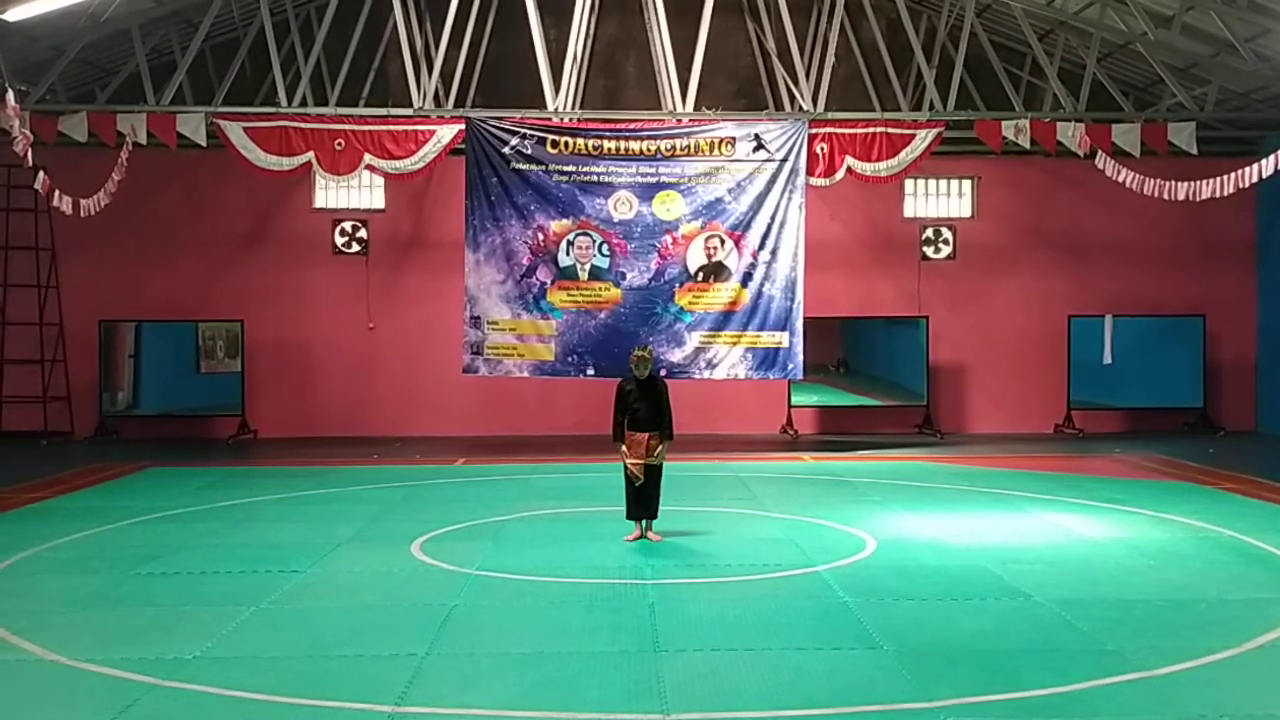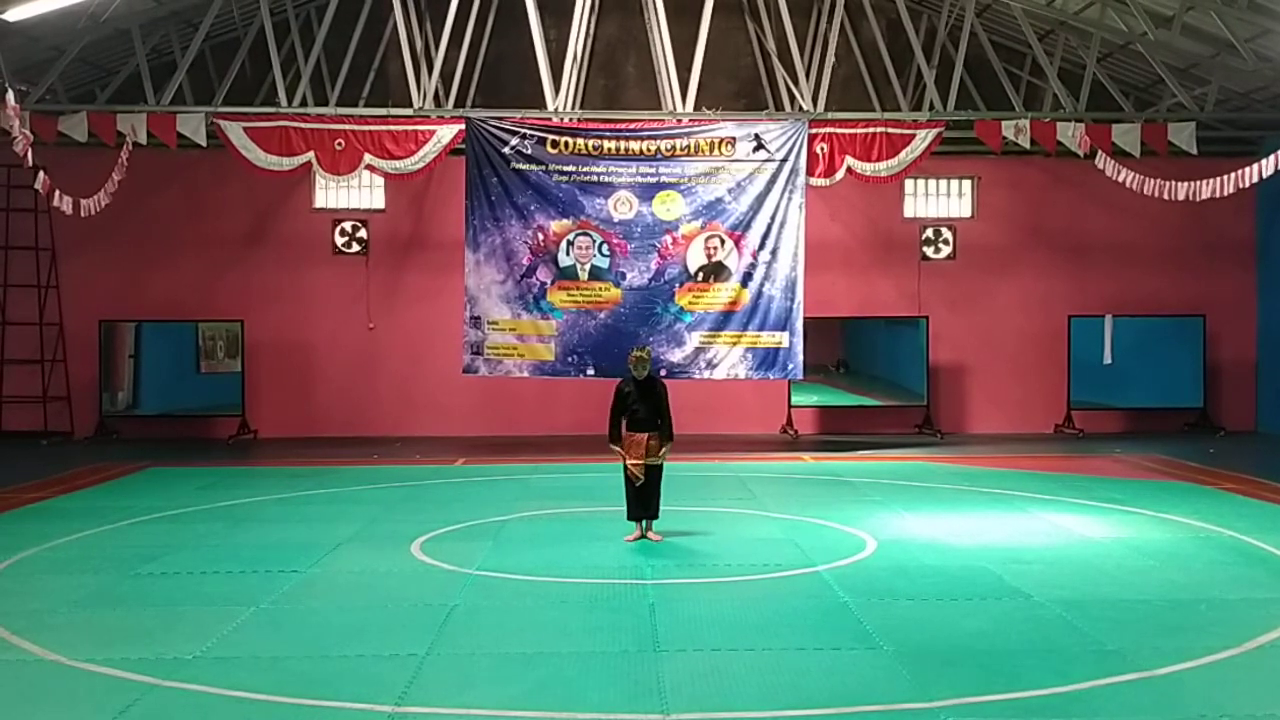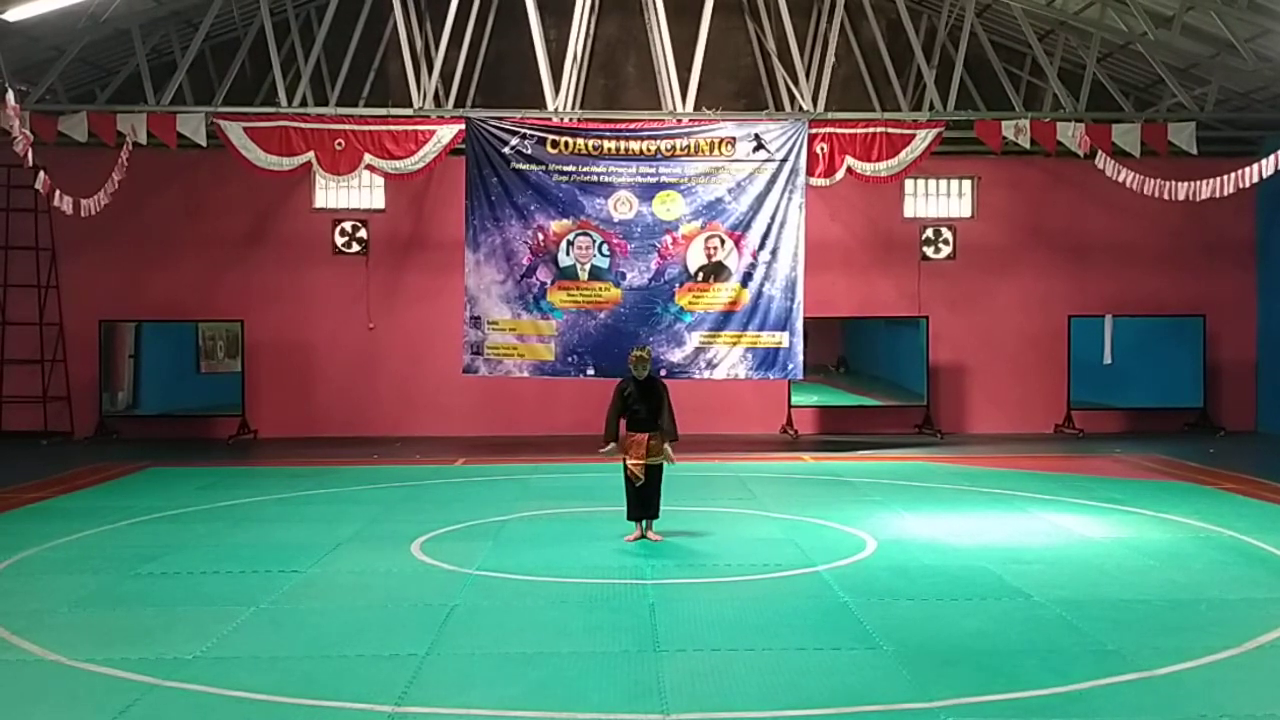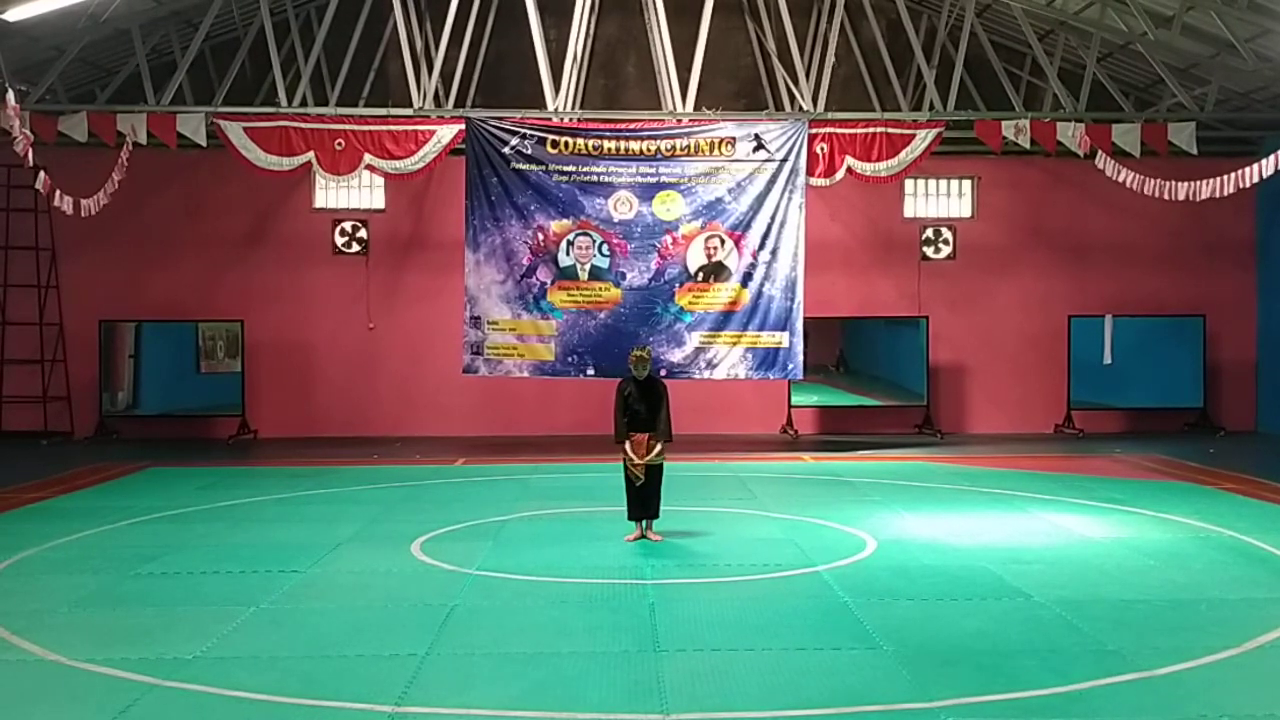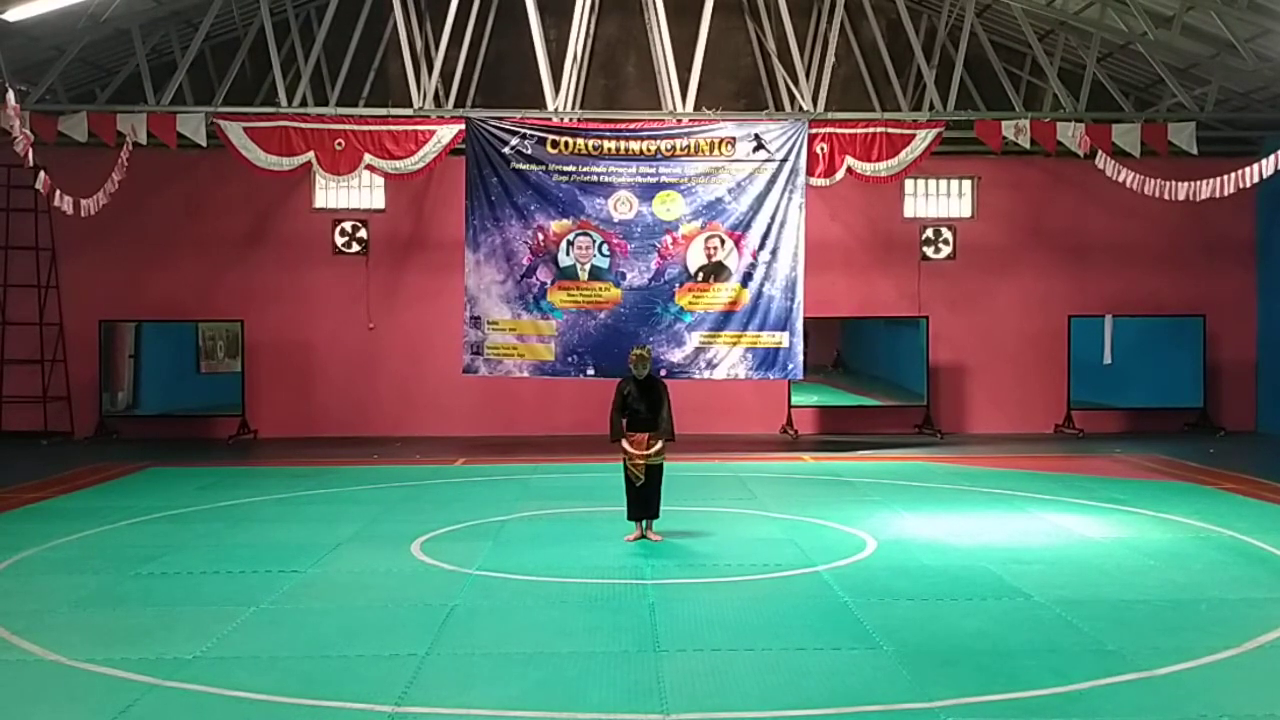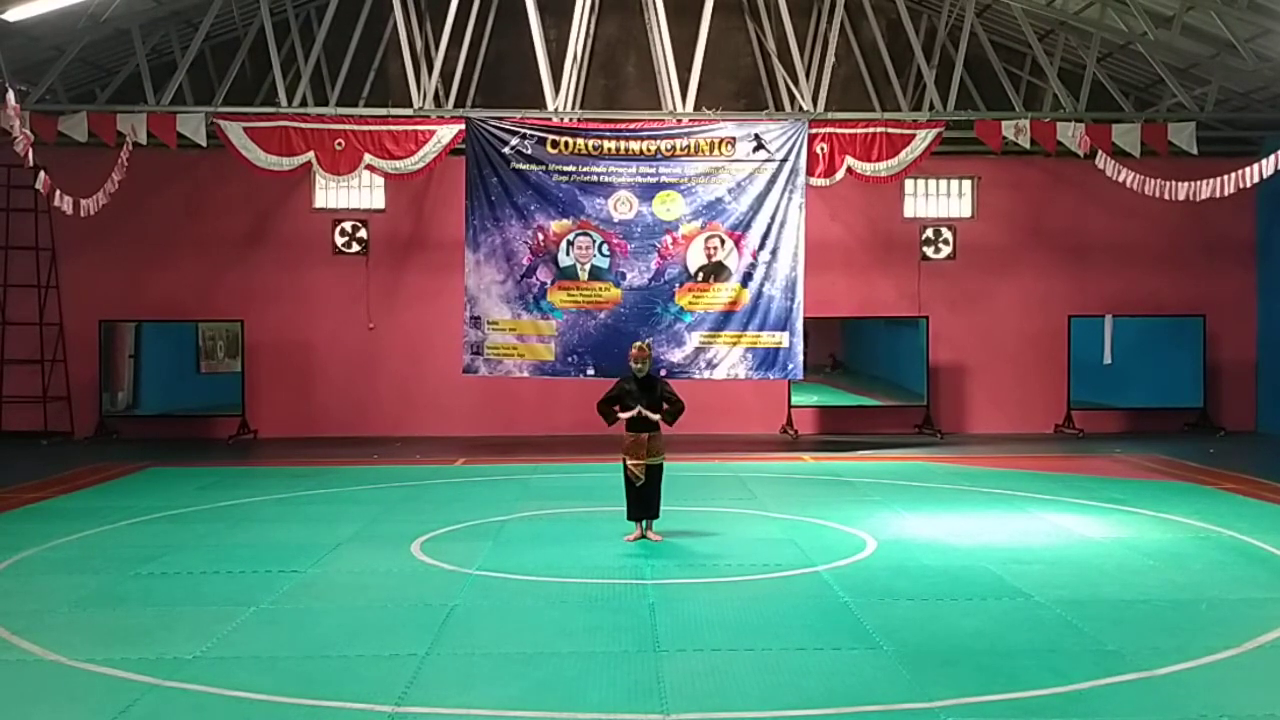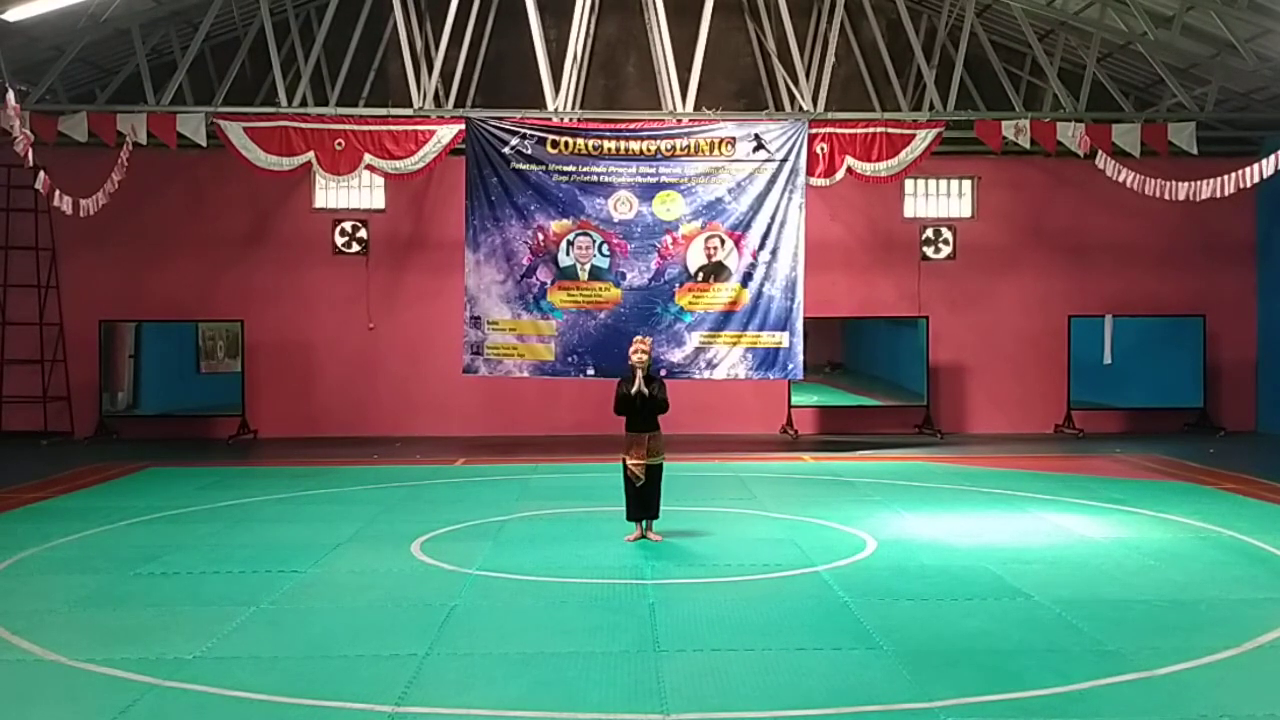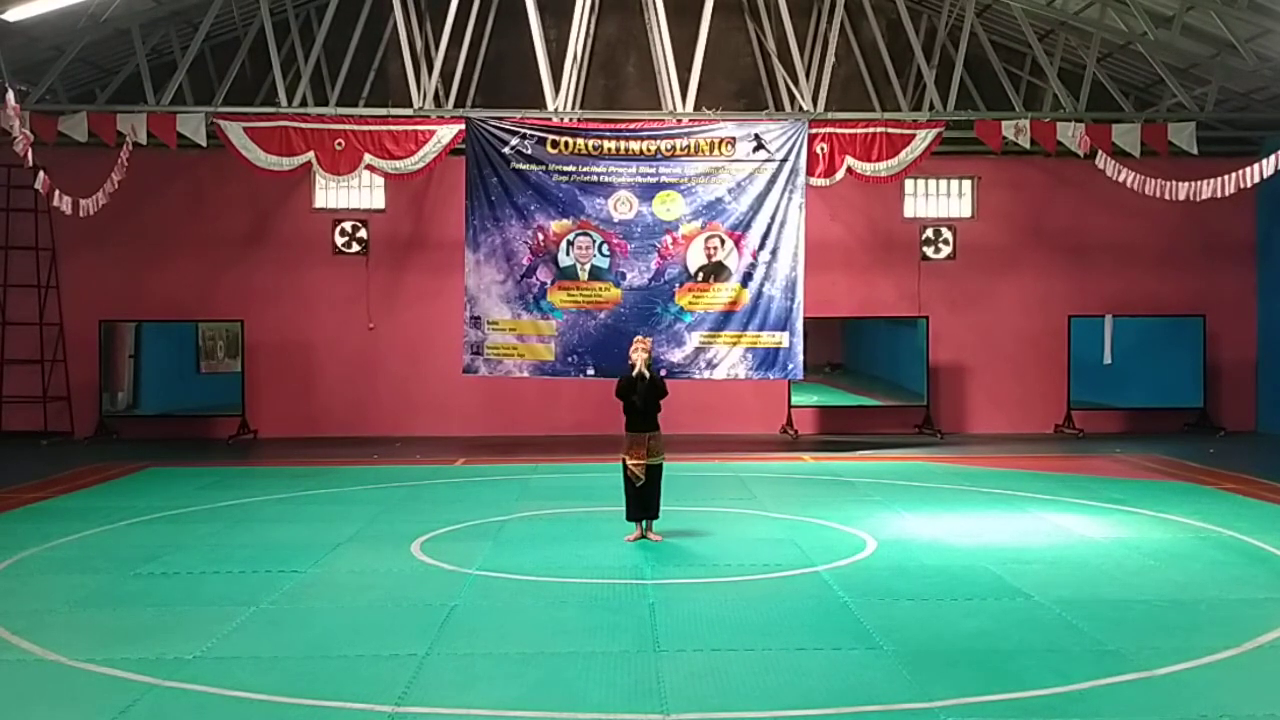
dt=0.3s
person 1, frame 1
left shoulder: (659, 385)
right shoulder: (624, 386)
left elbow: (666, 415)
right elbow: (619, 416)
left wrist: (665, 443)
right wrist: (619, 443)
left hip: (653, 440)
right hip: (632, 440)
left knee: (652, 485)
right knee: (633, 484)
left ankle: (649, 527)
right ankle: (638, 527)
person 1, frame 2
left shoulder: (658, 385)
right shoulder: (623, 386)
left elbow: (665, 415)
right elbow: (616, 415)
left wrist: (665, 442)
right wrist: (615, 442)
left hip: (653, 440)
right hip: (631, 440)
left knee: (653, 485)
right knee: (633, 484)
left ankle: (649, 528)
right ankle: (638, 527)
person 1, frame 3
left shoulder: (658, 386)
right shoulder: (624, 386)
left elbow: (666, 413)
right elbow: (614, 413)
left wrist: (667, 442)
right wrist: (612, 441)
left hip: (654, 440)
right hip: (632, 440)
left knee: (653, 485)
right knee: (633, 484)
left ankle: (649, 528)
right ankle: (638, 528)
person 1, frame 4
left shoulder: (658, 386)
right shoulder: (624, 386)
left elbow: (663, 414)
right elbow: (619, 415)
left wrist: (661, 441)
right wrist: (625, 441)
left hip: (653, 440)
right hip: (632, 440)
left knee: (653, 485)
right knee: (633, 485)
left ankle: (649, 528)
right ankle: (638, 528)
person 1, frame 5
left shoulder: (658, 385)
right shoulder: (624, 385)
left elbow: (665, 413)
right elbow: (616, 413)
left wrist: (662, 439)
right wrist: (621, 439)
left hip: (653, 439)
right hip: (632, 440)
left knee: (653, 485)
right knee: (633, 484)
left ankle: (649, 528)
right ankle: (638, 528)
person 1, frame 6
left shoulder: (659, 383)
right shoulder: (623, 384)
left elbow: (678, 405)
right elbow: (602, 405)
left wrist: (659, 416)
right wrist: (620, 415)
left hip: (653, 439)
right hip: (632, 440)
left knee: (653, 484)
right knee: (633, 484)
left ankle: (650, 528)
right ankle: (638, 528)
person 1, frame 7
left shoulder: (657, 383)
right shoulder: (624, 383)
left elbow: (663, 407)
right elbow: (618, 409)
left wrist: (645, 390)
right wrist: (634, 389)
left hip: (653, 439)
right hip: (632, 439)
left knee: (652, 484)
right knee: (633, 484)
left ankle: (649, 528)
right ankle: (638, 528)
person 1, frame 8
left shoulder: (654, 379)
right shoulder: (626, 380)
left elbow: (663, 392)
right elbow: (619, 393)
left wrist: (646, 372)
right wrist: (635, 372)
left hip: (653, 438)
right hip: (632, 438)
left knee: (652, 484)
right knee: (633, 483)
left ankle: (649, 528)
right ankle: (638, 528)
